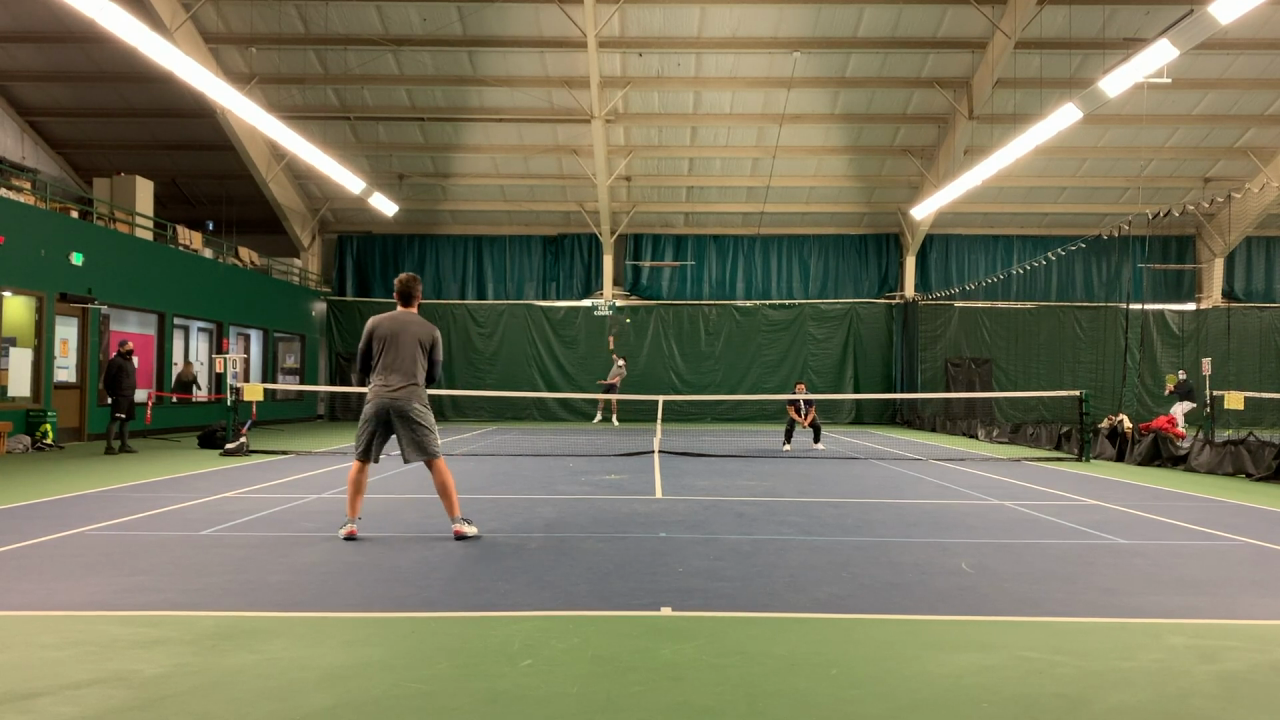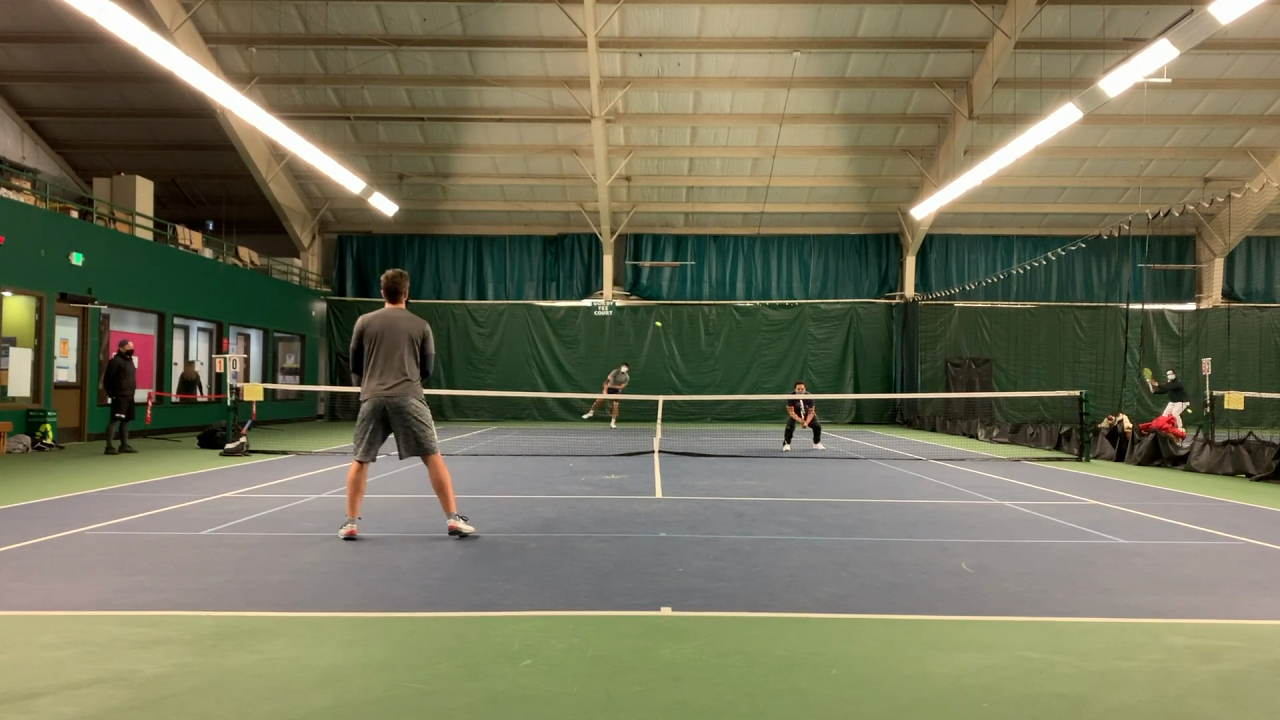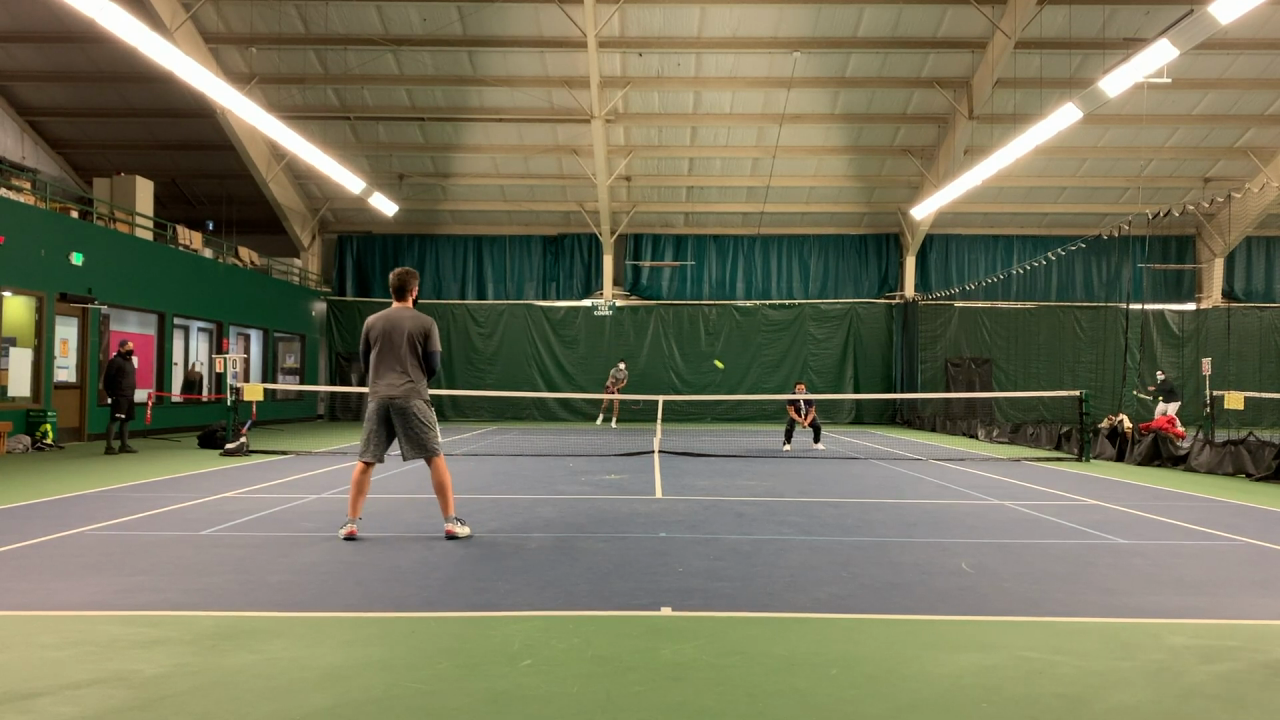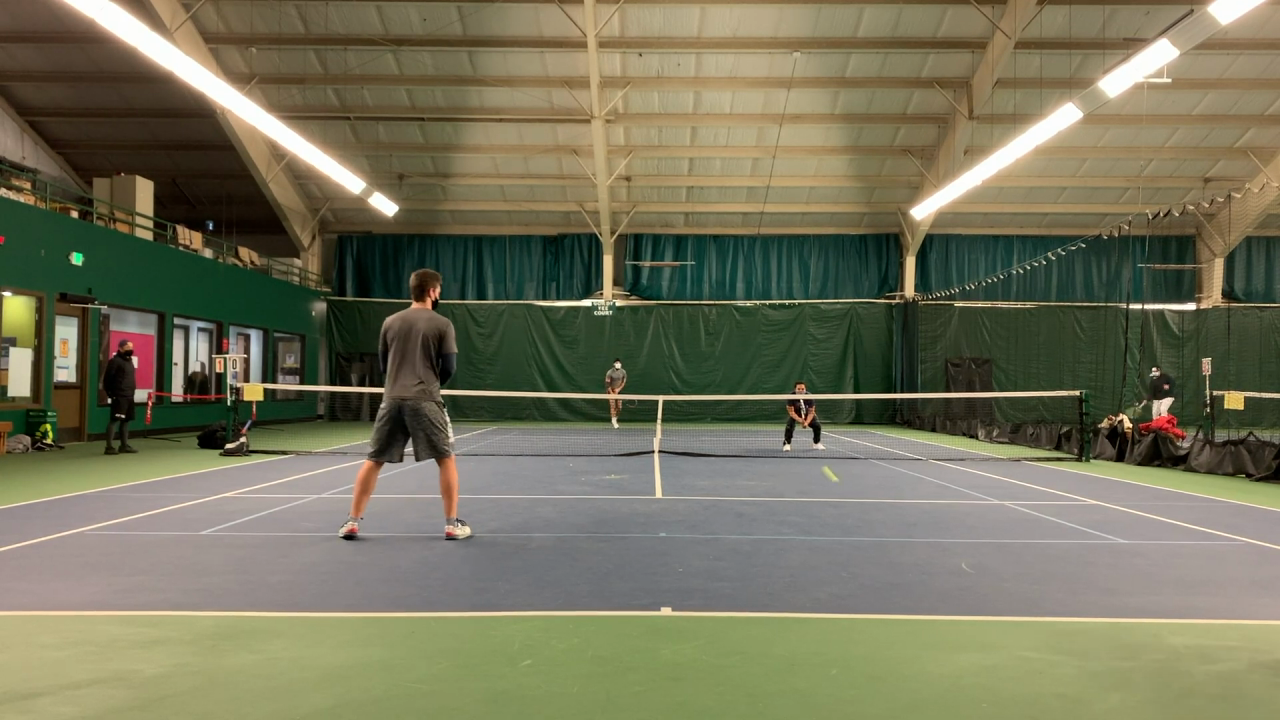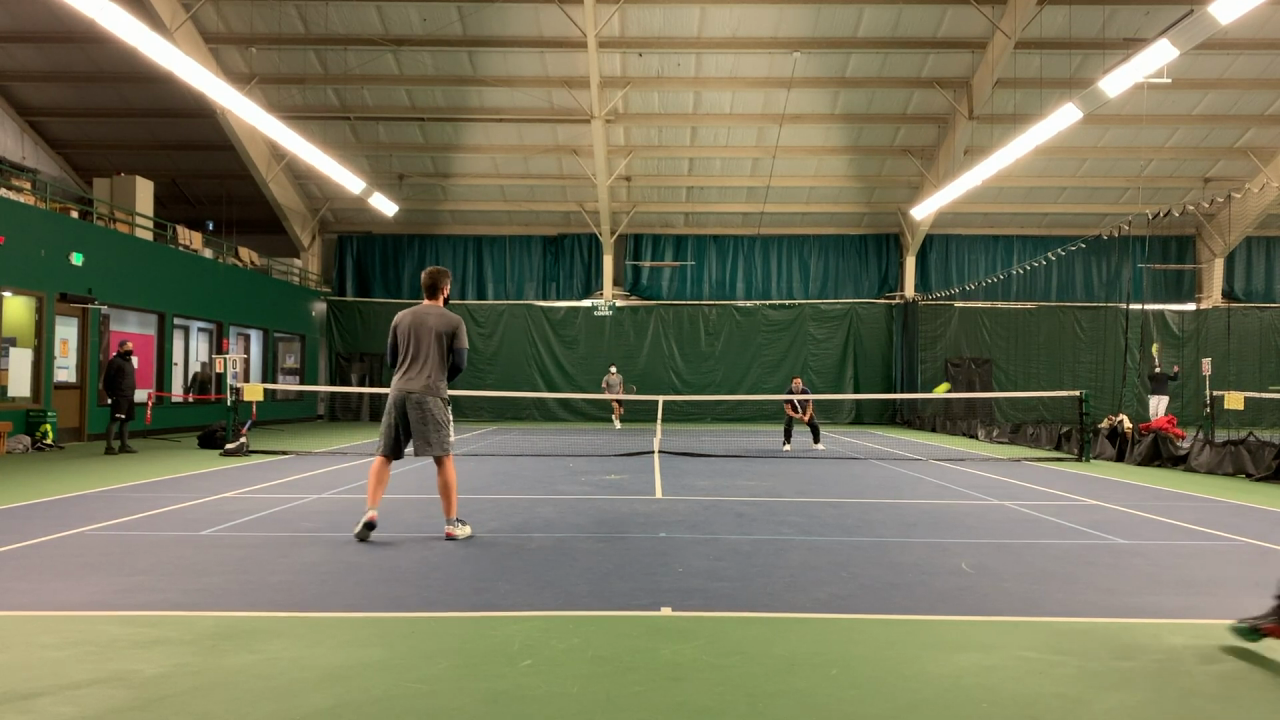
dt=0.2s
person 1, frame 1
left shoulder: (375, 323)
right shoulder: (431, 332)
left elbow: (361, 365)
right elbow: (435, 374)
left hip: (377, 400)
right hip: (413, 402)
left knee: (361, 461)
right knee: (436, 462)
left ankle: (350, 524)
right ankle: (458, 523)
person 1, frame 2
left shoulder: (364, 322)
right shoulder: (421, 326)
left elbow: (355, 365)
right elbow: (427, 369)
left hip: (373, 399)
right hip: (409, 399)
left knee: (360, 461)
right knee: (432, 457)
left ankle: (350, 523)
right ankle: (453, 519)
person 1, frame 3
left shoulder: (372, 322)
right shoulder: (426, 323)
left elbow: (365, 362)
right elbow: (433, 367)
left hip: (379, 399)
right hip: (413, 400)
left knee: (365, 461)
right knee: (435, 459)
left ankle: (351, 523)
right ankle: (451, 523)
person 1, frame 4
left shoulder: (390, 322)
right shoulder: (442, 324)
left elbow: (384, 363)
right elbow: (449, 368)
left hip: (392, 399)
right hip: (425, 401)
left knee: (373, 461)
right knee: (446, 460)
left ankle: (352, 522)
right ankle: (452, 524)
person 1, frame 5
left shoulder: (401, 318)
right shoulder: (454, 322)
left elbow: (391, 359)
right elbow: (460, 364)
left hip: (399, 393)
right hip: (430, 396)
left knee: (383, 457)
right knee: (444, 459)
left ankle: (371, 512)
right ankle: (452, 524)
